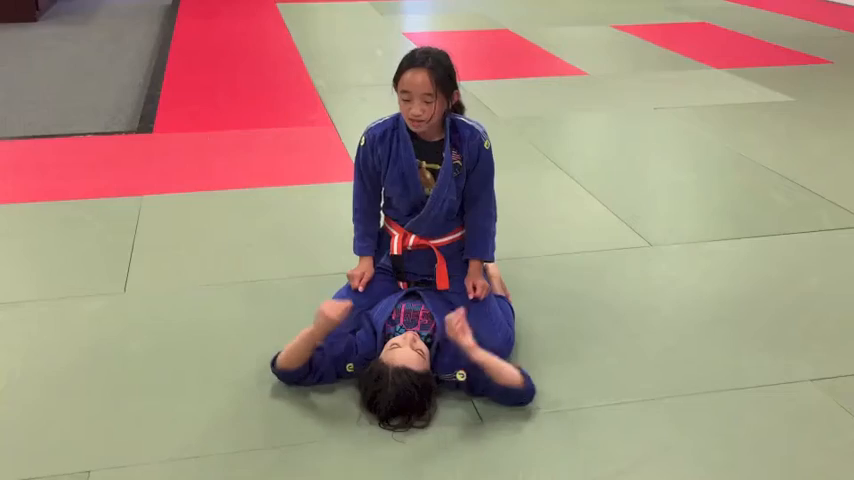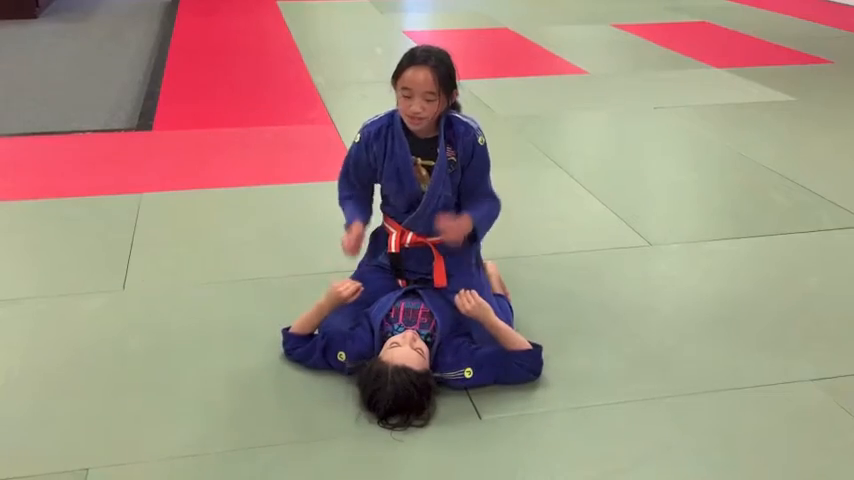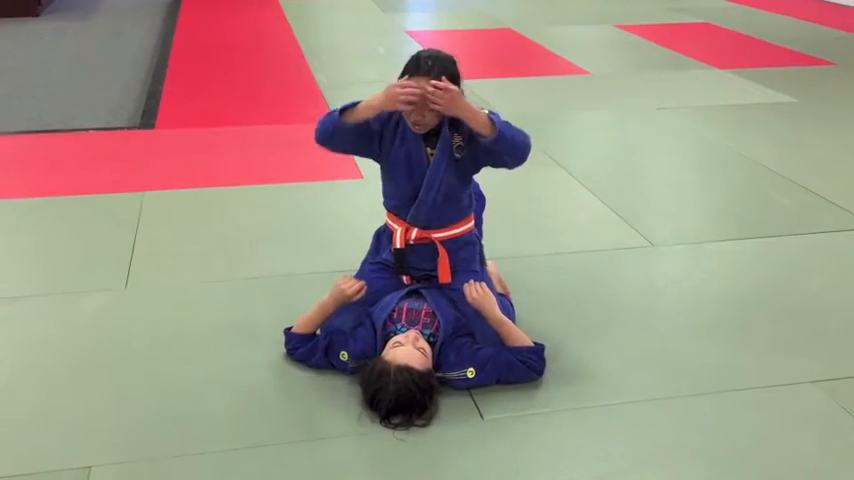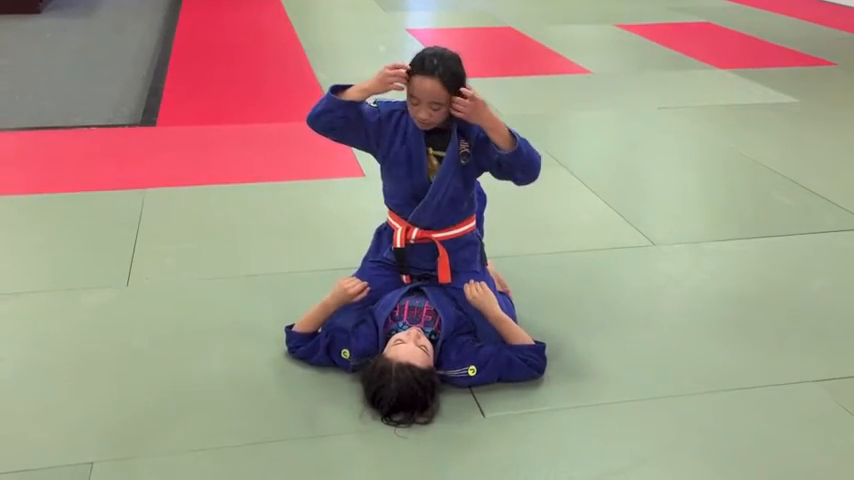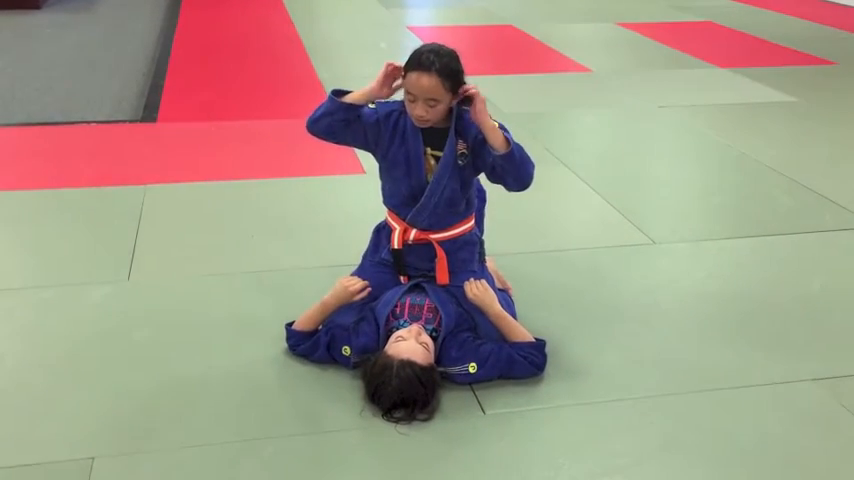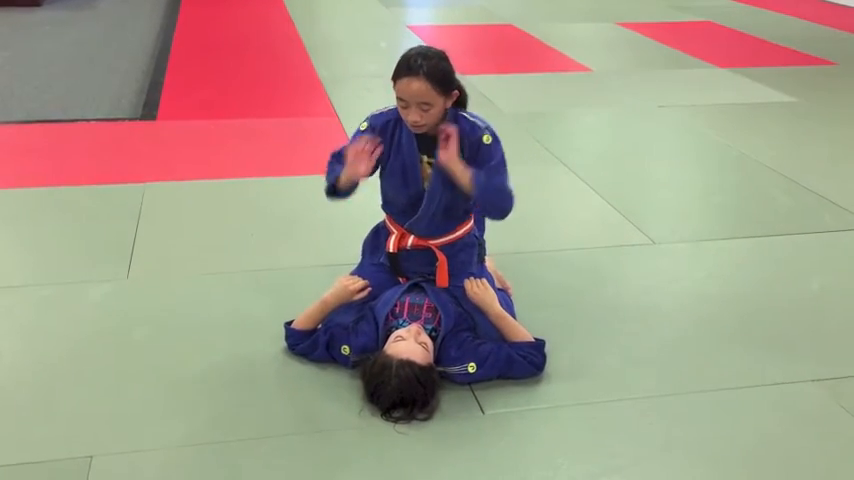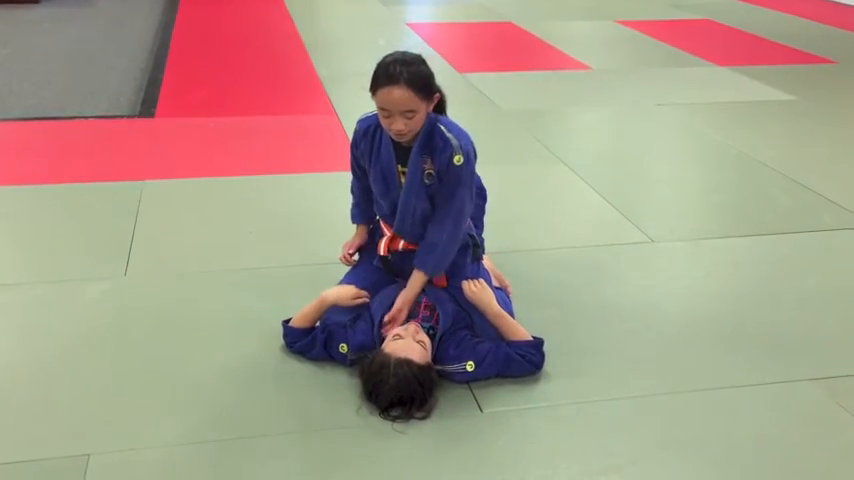
dt=0.4s
person 1, frame 1
left shoulder: (473, 140)
right shoulder: (376, 139)
left elbow: (481, 207)
right elbow: (365, 202)
left wrist: (475, 266)
right wrist: (365, 258)
left hip: (453, 252)
right hip: (395, 251)
person 1, frame 2
left shoulder: (467, 137)
right shoulder: (374, 136)
left elbow: (482, 198)
right elbow: (354, 189)
left wrist: (465, 225)
right wrist: (356, 223)
left hip: (452, 250)
right hip: (393, 246)
left ankle: (483, 275)
person 1, frame 3
left shoulder: (468, 126)
right shoulder: (387, 123)
left elbow: (518, 150)
right elbow: (328, 133)
left wrist: (466, 113)
right wrist: (377, 105)
left hip: (454, 250)
right hip: (396, 246)
left knee: (496, 339)
right knee: (339, 334)
person 1, frame 4
left shoulder: (474, 132)
right shoulder: (387, 120)
left elbow: (527, 170)
right elbow: (320, 120)
left wrist: (489, 121)
right wrist: (369, 88)
left hip: (457, 250)
right hip: (397, 244)
person 1, frame 5
left shoulder: (473, 130)
right shoulder: (387, 121)
left elbow: (520, 179)
right elbow: (319, 125)
left wrist: (485, 123)
right wrist: (371, 92)
left hip: (456, 251)
right hip: (395, 245)
left ankle: (484, 271)
person 1, frame 6
left shoulder: (474, 135)
right shoulder: (382, 127)
left elbow: (500, 206)
right elbow: (337, 168)
left wrist: (455, 167)
right wrist: (350, 175)
left hip: (454, 253)
right hip: (395, 247)
left ankle: (481, 273)
person 1, frame 7
left shoulder: (454, 148)
right shoulder: (366, 133)
left elbow: (448, 227)
left wrist: (412, 291)
right wrist: (362, 230)
left hip: (447, 253)
right hip: (389, 244)
left ankle: (481, 269)
person 2, frame 1
left shoulder: (362, 353)
right shoulder: (450, 364)
left elbow: (285, 369)
right elbow: (521, 390)
left wrist: (317, 330)
right wrist: (473, 350)
right ankle: (490, 274)
person 2, frame 2
left shoulder: (358, 351)
right shoulder: (452, 363)
left elbow: (295, 343)
right elbow: (529, 362)
left wrist: (327, 303)
right wrist: (487, 318)
right ankle: (487, 272)
person 2, frame 3
left shoulder: (360, 351)
right shoulder: (455, 364)
left elbow: (298, 342)
right elbow: (531, 362)
left wrist: (331, 301)
right wrist: (492, 312)
person 2, frame 4
left shoulder: (361, 349)
right shoulder: (456, 363)
left elbow: (299, 341)
right elbow: (533, 360)
left wrist: (332, 301)
right wrist: (493, 311)
person 2, frame 5
left shoulder: (361, 345)
right shoulder: (458, 361)
left elbow: (299, 338)
right elbow: (533, 357)
left wrist: (331, 300)
right wrist: (493, 308)
person 2, frame 6
left shoulder: (361, 345)
right shoulder: (457, 360)
left elbow: (298, 337)
right elbow: (532, 357)
left wrist: (331, 299)
right wrist: (493, 307)
person 2, frame 7
left shoulder: (359, 342)
right shoulder: (454, 358)
left elbow: (296, 335)
right elbow: (531, 356)
left wrist: (327, 298)
right wrist: (490, 306)
